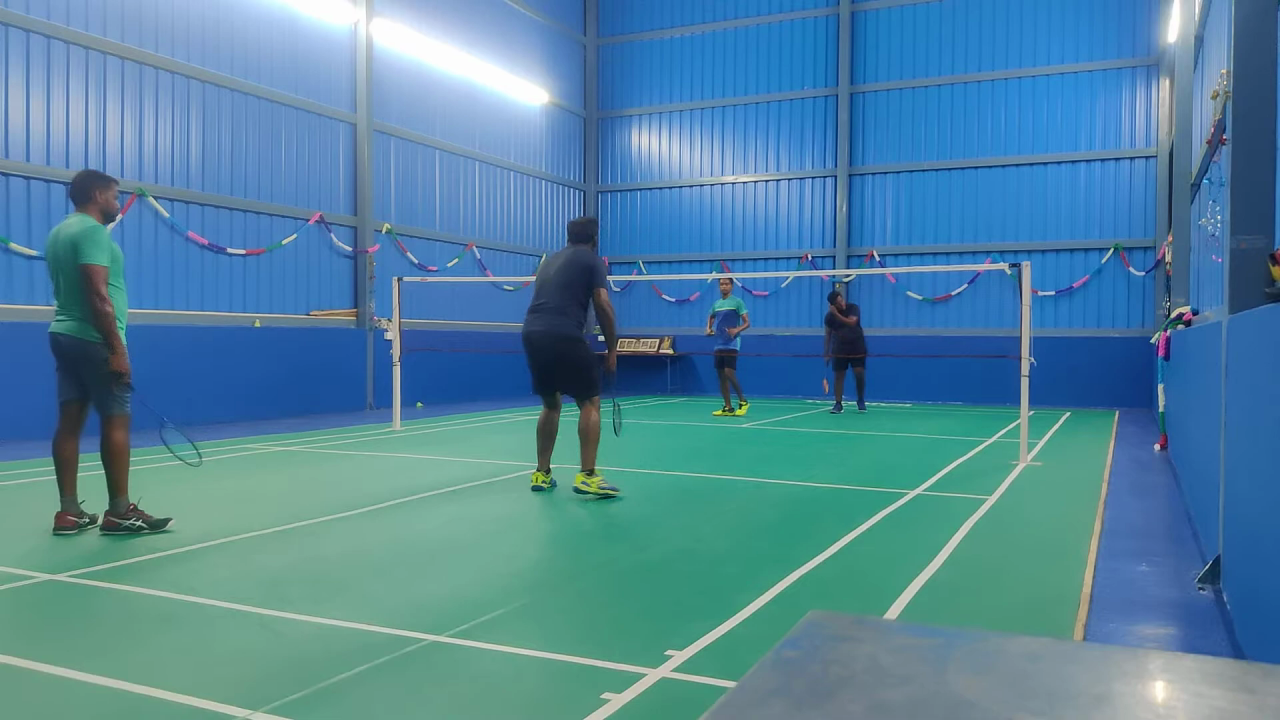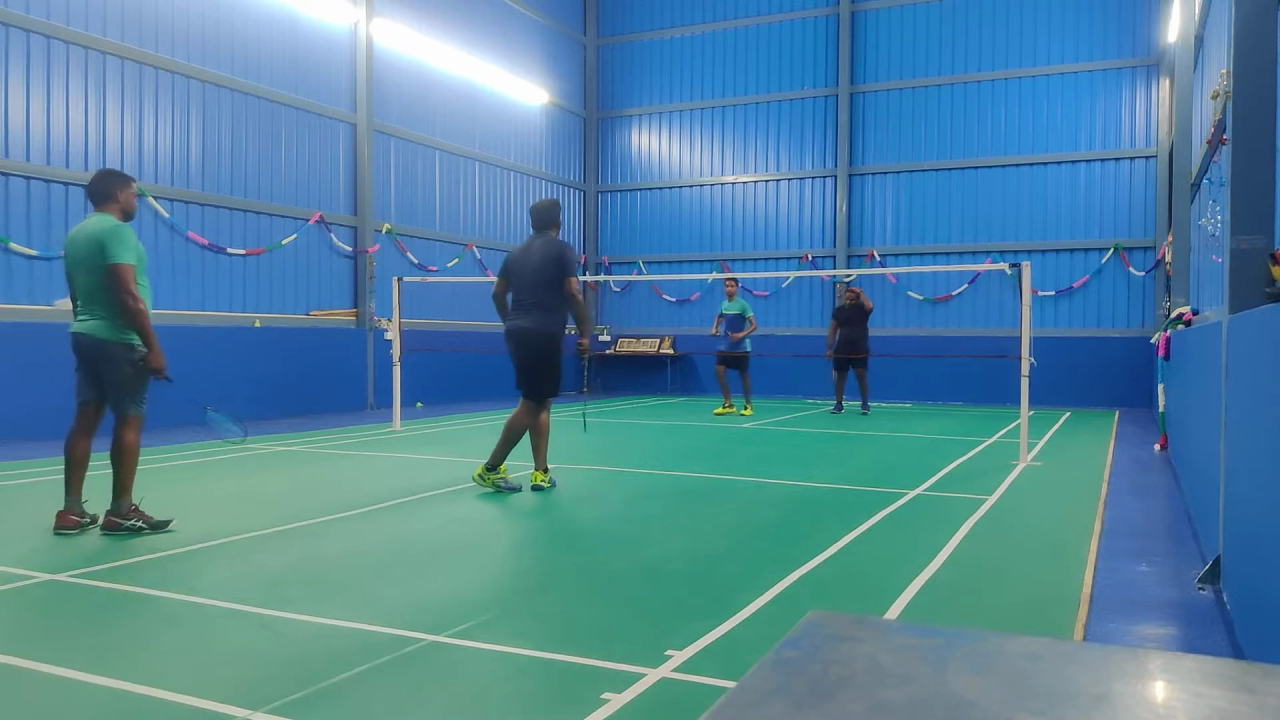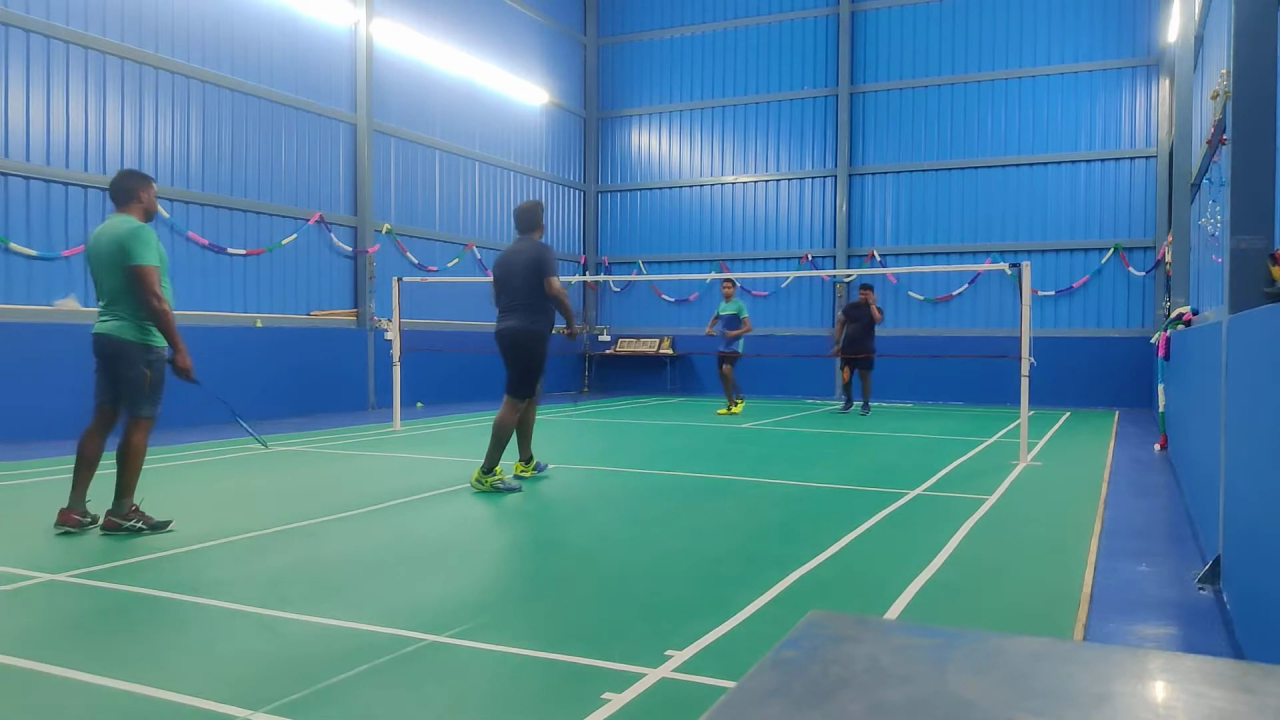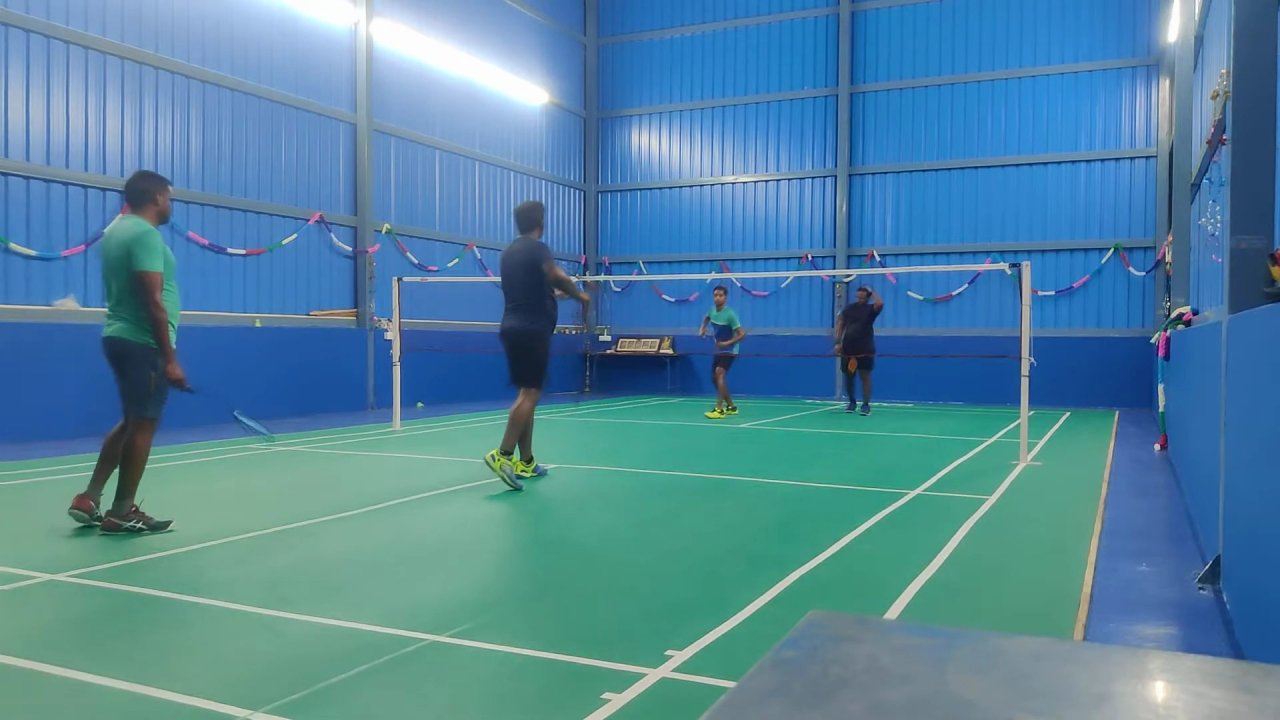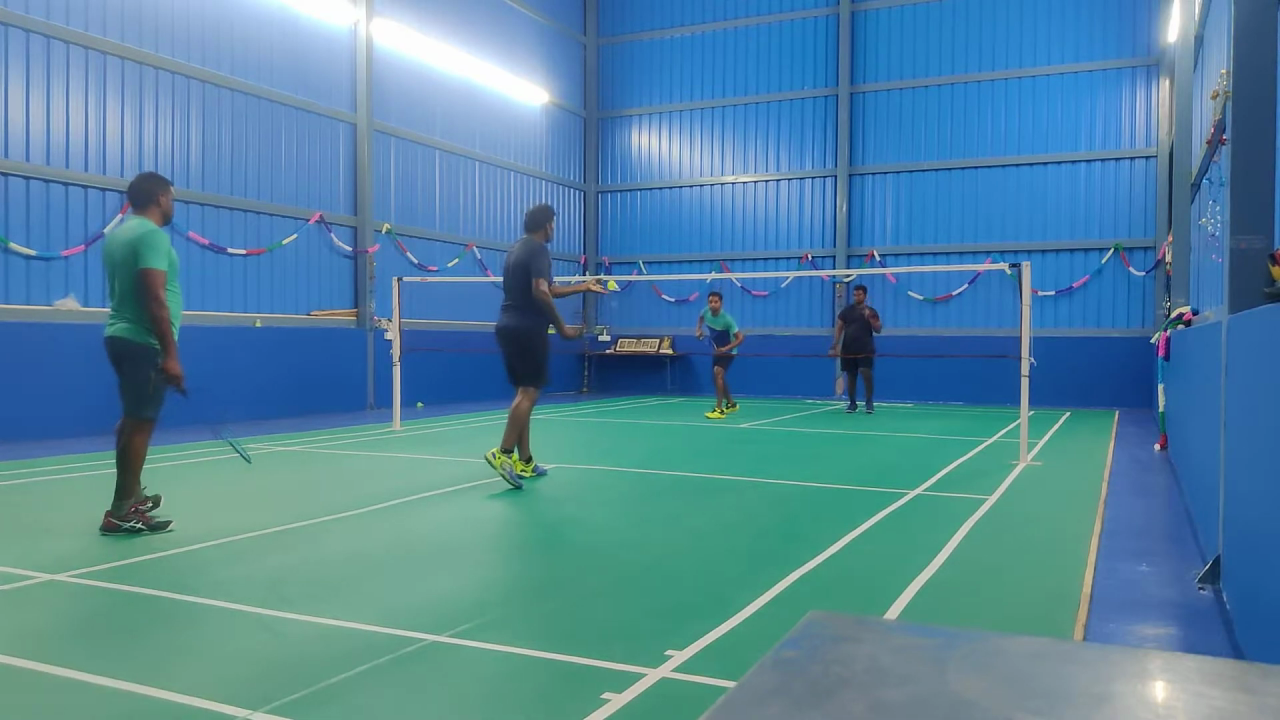
dt=0.4s
person 1, frame 1
left shoulder: (59, 232)
right shoulder: (91, 232)
right elbow: (97, 296)
right wrist: (117, 349)
left hip: (65, 336)
right hip: (93, 341)
left knee: (70, 422)
right knee: (116, 422)
left ankle: (69, 511)
right ankle: (120, 512)
person 1, frame 2
left shoulder: (76, 234)
right shoulder: (117, 231)
right elbow: (128, 295)
right wrist: (153, 347)
left hip: (86, 336)
right hip: (118, 341)
left knee: (85, 420)
right knee: (129, 422)
left ankle: (72, 511)
right ankle: (121, 512)
person 1, frame 3
left shoulder: (99, 234)
right shoulder: (139, 232)
right elbow: (153, 297)
right wrist: (179, 348)
left hip: (108, 335)
right hip: (138, 342)
left knee: (101, 421)
right knee: (139, 424)
left ankle: (74, 509)
right ankle: (122, 512)
person 1, frame 4
left shoulder: (116, 232)
right shoulder: (146, 235)
right elbow: (153, 302)
right wrist: (170, 357)
left hip: (120, 337)
right hip: (144, 344)
left knee: (130, 422)
right knee: (143, 425)
left ankle: (89, 497)
right ankle: (121, 513)
person 1, frame 5
left shoulder: (118, 234)
right shoulder: (152, 235)
right elbow: (155, 300)
right wrist: (171, 355)
left hip: (121, 336)
right hip: (145, 342)
left knee: (131, 422)
right knee: (141, 425)
left ankle: (132, 496)
right ankle: (121, 513)
person 2, frame 1
left shoulder: (550, 261)
right shoulder: (591, 260)
right elbow: (603, 306)
right wrist: (612, 350)
left hip: (532, 334)
right hip: (563, 336)
left knee: (551, 405)
right knee: (590, 402)
left ankle: (542, 473)
right ankle: (588, 476)
person 2, frame 2
left shoulder: (515, 254)
right shoulder: (562, 249)
left elbow: (497, 295)
right elbow: (573, 294)
right wrist: (584, 333)
left hip: (517, 332)
right hip: (544, 335)
left knee: (542, 401)
right knee: (531, 404)
left ankle: (541, 471)
right ankle: (491, 469)
person 2, frame 3
left shoulder: (504, 256)
right shoulder: (542, 251)
right elbow: (554, 291)
right wrist: (570, 322)
left hip: (508, 330)
right hip: (531, 333)
left knee: (529, 395)
right knee: (514, 401)
left ankle: (525, 462)
right ankle: (487, 472)
person 2, frame 4
left shoulder: (510, 252)
right shoulder: (537, 248)
right elbow: (556, 275)
left wrist: (559, 293)
right wrist: (578, 294)
left hip: (514, 328)
right hip: (532, 330)
left knee: (528, 394)
right knee: (529, 394)
left ankle: (525, 462)
right ankle: (503, 455)
person 2, frame 5
left shoulder: (518, 250)
right shoulder: (538, 250)
right elbow: (540, 293)
left wrist: (581, 287)
right wrist: (561, 327)
left hip: (510, 327)
right hip: (527, 329)
left knee: (524, 393)
right knee: (528, 393)
left ankle: (525, 461)
right ankle: (503, 453)
